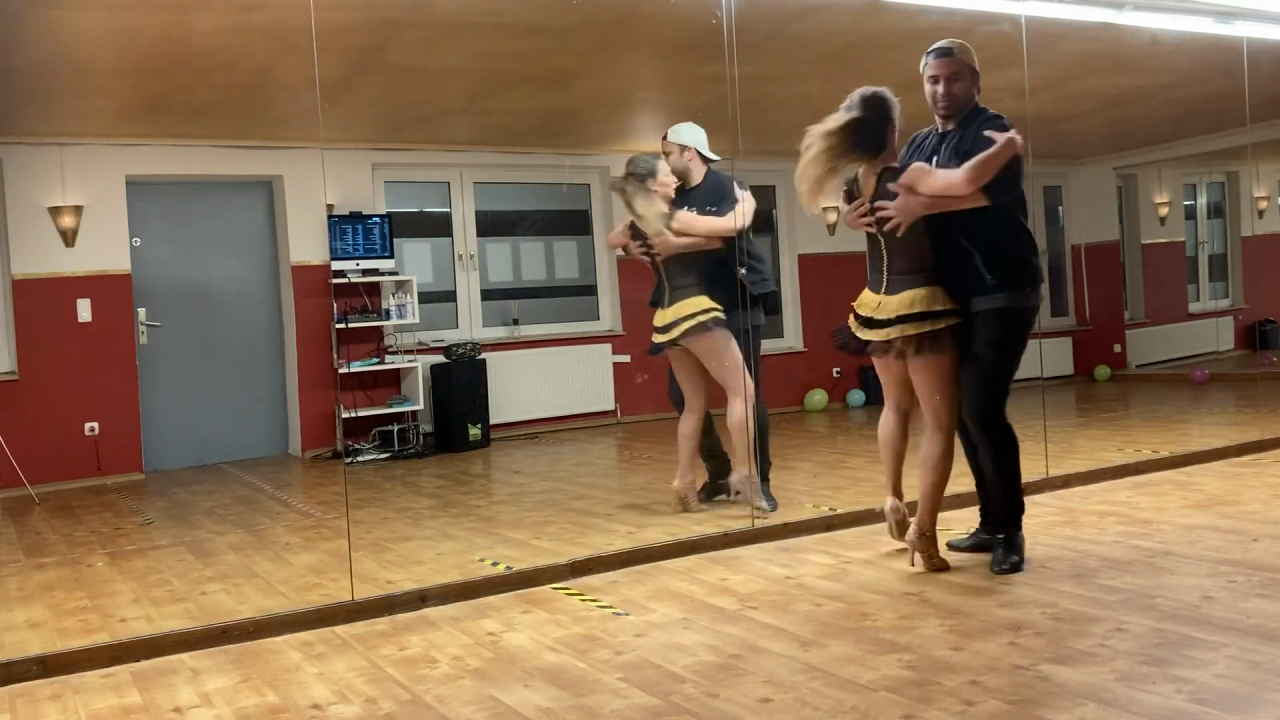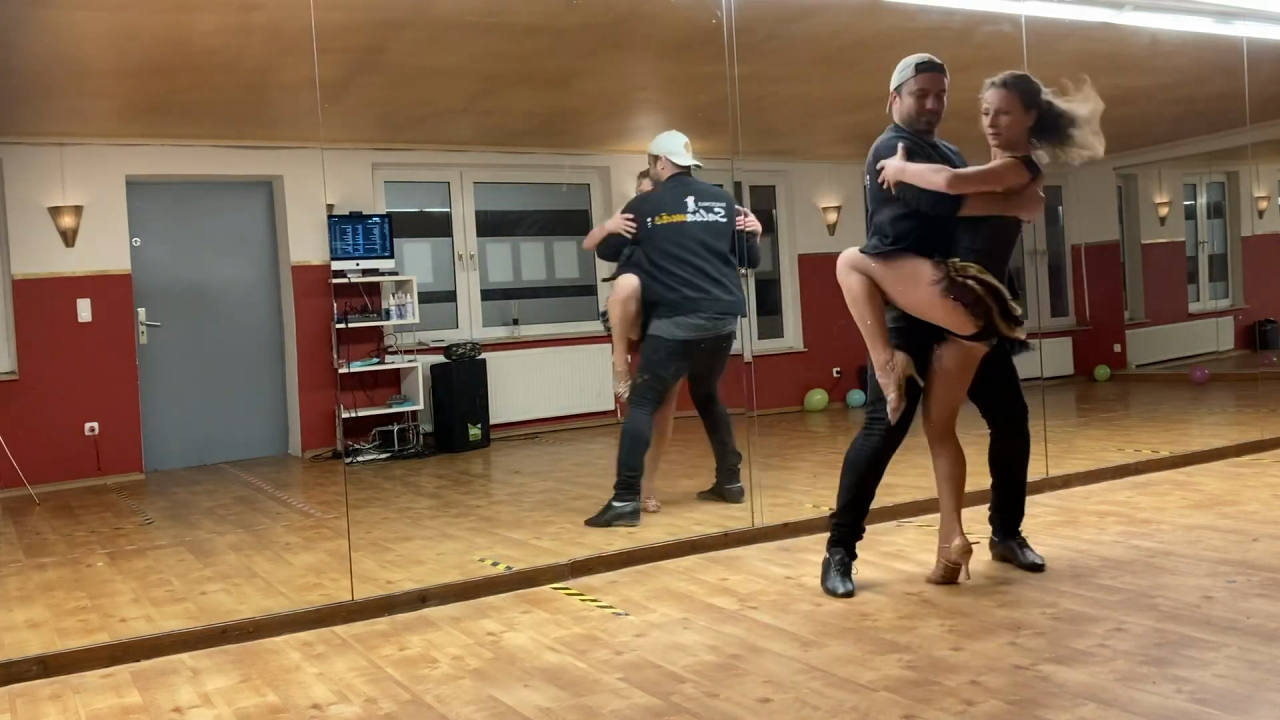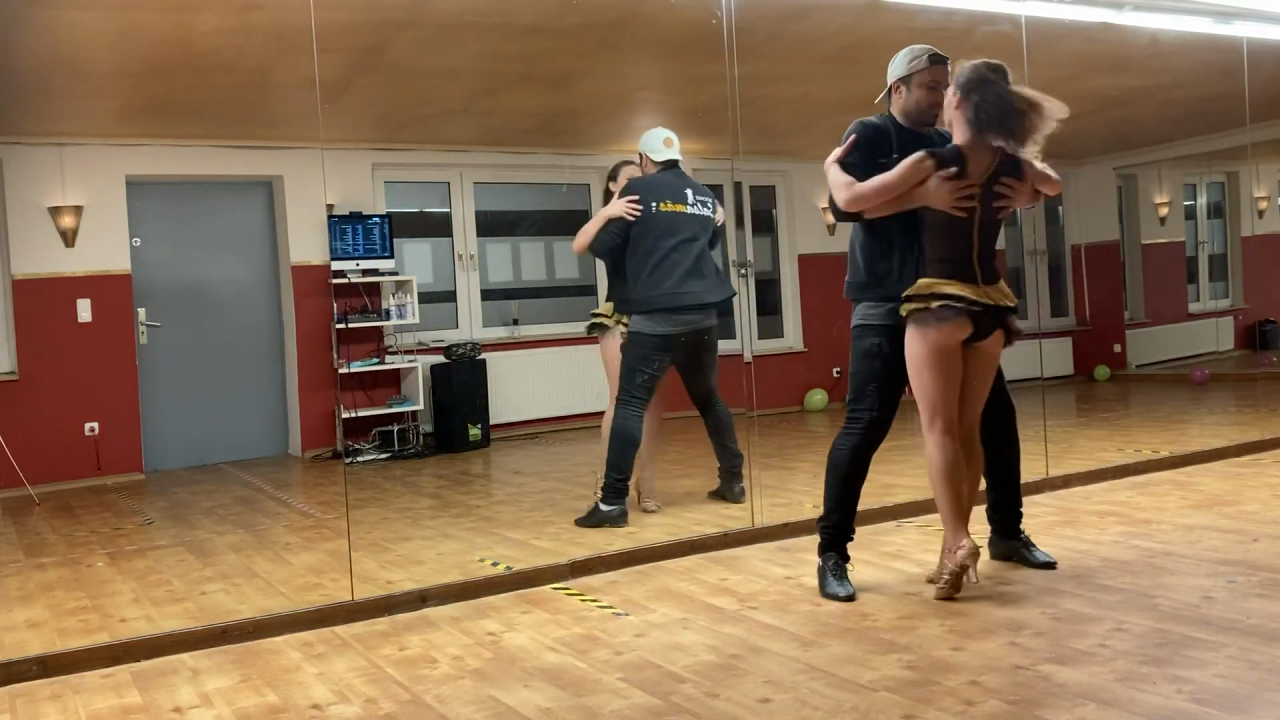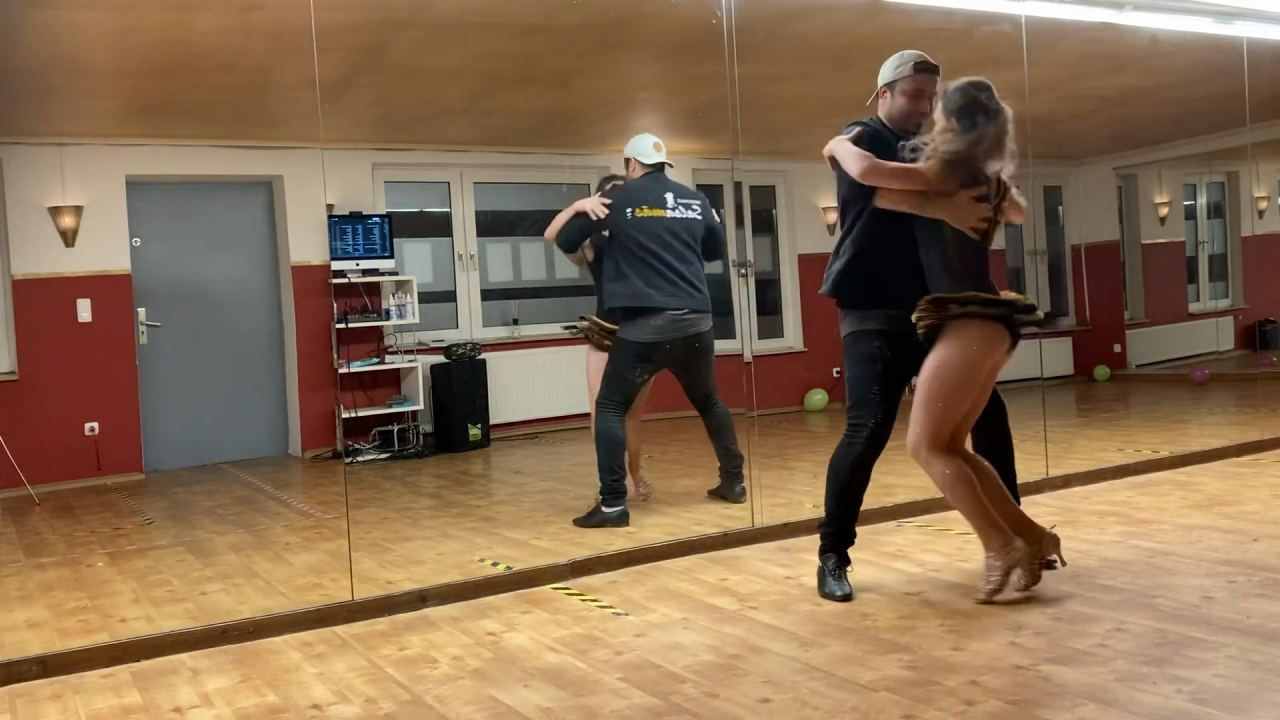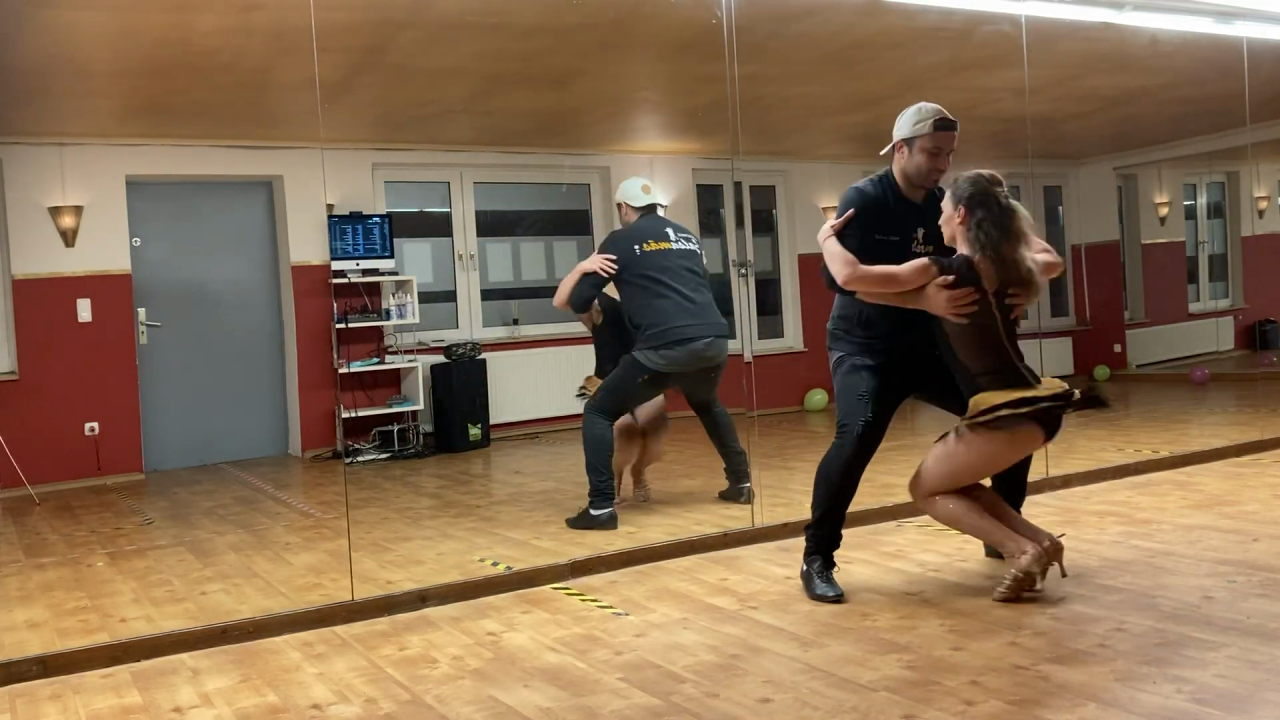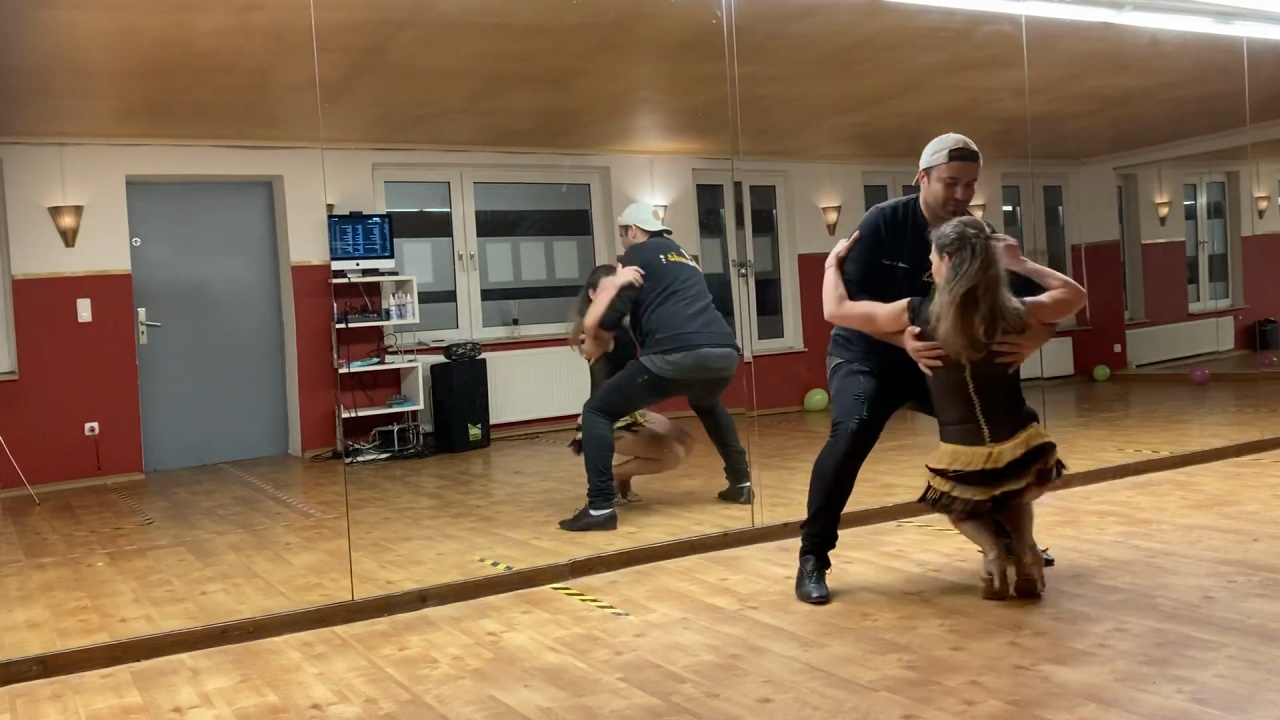
dt=0.4s
person 1, frame 1
left shoulder: (991, 130)
right shoulder: (921, 144)
left elbow: (1002, 183)
right elbow: (883, 193)
left wrist: (923, 204)
right wrist: (864, 210)
left hip: (1003, 296)
right hip: (954, 300)
left knee: (977, 410)
right knee: (964, 413)
left ankle: (1007, 532)
right ankle: (995, 520)
person 1, frame 2
left shoulder: (947, 151)
right shoulder: (893, 146)
left elbow: (963, 204)
right elbow: (939, 199)
left wrist: (1012, 202)
right wrist: (1013, 204)
right hip: (903, 314)
left knee: (1010, 415)
right knee: (883, 428)
left ankle: (1006, 532)
right ankle: (839, 550)
person 1, frame 3
left shoulder: (956, 145)
right shoulder: (870, 135)
left elbow: (1030, 183)
right elbow: (845, 200)
left wrist: (1021, 190)
right wrist: (925, 196)
right hip: (884, 309)
left knee: (996, 416)
right knee: (865, 426)
left ankle: (1007, 533)
right ankle: (831, 554)
person 1, frame 4
right shoulder: (861, 140)
left elbow: (985, 198)
right elbow: (862, 171)
left wrist: (989, 207)
right wrist: (948, 209)
right hip: (875, 317)
left knee: (989, 417)
right knee: (868, 429)
right ankle: (831, 556)
person 1, frame 5
right shoulder: (864, 201)
right elbow: (849, 275)
left wrist: (1019, 289)
right wrist: (923, 298)
left hip: (933, 350)
right hip: (865, 349)
right knee: (858, 434)
right ankle: (817, 557)
person 1, frame 6
right shoulder: (884, 223)
right elbow: (852, 301)
left wrist: (1032, 338)
right wrist: (906, 338)
left hip: (941, 363)
right hip: (864, 356)
right knee: (852, 433)
left ankle: (1008, 533)
right ankle: (812, 559)
person 2, frame 1
left shoulder: (855, 182)
right shoulder: (908, 175)
left elbow: (819, 203)
right elbow: (966, 183)
right wrist: (1004, 147)
left hip: (873, 308)
right hip: (919, 310)
left knee: (897, 406)
right knee: (942, 423)
left ankle: (894, 503)
right ankle: (924, 536)
person 2, frame 2
left shoulder: (1019, 166)
right shoulder: (1003, 169)
left elbow: (953, 184)
left wrist: (905, 170)
left hip: (967, 290)
right hip: (972, 309)
left knee: (854, 264)
right knee: (939, 425)
left ankle: (888, 364)
right ankle: (950, 539)
person 2, frame 3
left shoulder: (931, 161)
right shoulder: (1011, 164)
left elbow: (846, 198)
right elbow: (1052, 186)
left wrist: (834, 164)
left hip: (936, 303)
right hip: (989, 309)
left knee: (939, 431)
right knee: (965, 432)
left ankle: (958, 545)
right ankle: (959, 546)
person 2, frame 4
left shoulder: (947, 174)
right shoulder: (990, 181)
left elbow: (868, 172)
right elbow: (1017, 211)
left hip: (970, 323)
right hip: (956, 326)
left knee: (925, 443)
right knee: (943, 445)
left ankle: (1003, 545)
right ankle: (1026, 535)
person 2, frame 5
left shoulder: (941, 272)
right shoulder: (1012, 267)
right elbow: (1048, 259)
right wrist: (1015, 233)
left hip: (998, 413)
right hip: (1038, 404)
left knee: (924, 490)
right knee: (961, 489)
left ankle: (1027, 548)
right ankle: (1032, 542)
person 2, frame 6
left shoulder: (915, 317)
right shoulder: (1013, 314)
left elbow: (835, 309)
right elbow: (1076, 295)
left wrist: (835, 259)
right wrist: (1023, 264)
left hip: (966, 465)
right hip: (1027, 455)
left knee: (966, 510)
right knee: (1013, 494)
left ankle: (996, 550)
right ankle: (1024, 548)
person 3, frame 1
left shoulder: (727, 187)
right shoulder: (676, 199)
left elbow: (733, 226)
left wrist: (678, 233)
right wrist: (638, 243)
left hip: (738, 309)
left knee: (747, 397)
right knee: (682, 393)
left ankle: (763, 482)
right ankle: (719, 473)
person 3, frame 2
left shoulder: (643, 206)
right shoulder: (722, 200)
left elbow: (606, 251)
right elbow: (748, 258)
left wrist: (643, 249)
right wrist: (750, 230)
left hip: (675, 323)
right hip: (720, 321)
left knee: (640, 404)
right knee: (707, 399)
left ankle: (625, 498)
right ankle: (729, 480)
person 3, frame 3
left shoulder: (640, 189)
right shoulder: (704, 195)
left elbow: (603, 247)
left wrist: (600, 242)
left hip: (657, 317)
right hip: (702, 315)
left knee: (630, 404)
right knee: (708, 399)
left ankle: (612, 502)
right ankle: (733, 481)
person 3, frame 4
left shoulder: (617, 199)
right shoulder: (696, 200)
left elbow: (566, 241)
right elbow: (715, 251)
left wrist: (585, 213)
left hip: (646, 324)
right hip: (695, 320)
left knee: (610, 408)
right knee: (708, 401)
left ankle: (612, 504)
right ankle: (733, 481)
person 3, frame 5
left shoulder: (621, 240)
right shoulder: (686, 236)
left elbow: (577, 300)
left hip: (666, 349)
right hip: (714, 343)
left knee: (598, 412)
right knee: (707, 405)
left ankle: (601, 506)
right ankle: (740, 482)
person 3, frame 6
left shoulder: (639, 254)
right shoulder: (683, 259)
left elbow: (609, 318)
left wrist: (597, 324)
left hip: (675, 356)
right hip: (724, 356)
left knee: (597, 412)
right knee: (709, 407)
left ankle: (600, 508)
right ankle: (740, 483)
person 4, frame 1
left shoulder: (640, 226)
right shoulder: (674, 222)
left elbow: (615, 240)
left hip: (670, 322)
right hip: (694, 314)
left knee: (694, 404)
right knee: (741, 393)
left ankle: (683, 483)
right ankle: (743, 476)
person 4, frame 2
right shoulder: (634, 227)
right elbow: (589, 246)
right wrist: (608, 226)
right hip: (635, 319)
left knee: (666, 406)
right knee: (628, 284)
left ankle: (648, 483)
right ankle: (621, 363)
person 4, frame 3
right shoulder: (610, 220)
right elbow: (578, 246)
right wrist: (609, 212)
right hip: (618, 320)
left knee: (650, 402)
left ankle: (644, 482)
person 4, frame 4
right shoulder: (592, 242)
right elbow: (552, 234)
right wrist: (577, 207)
right hip: (604, 335)
left knee: (627, 415)
left ankle: (636, 472)
right ankle: (626, 468)
person 4, frame 5
right shoulder: (597, 304)
right elbow: (560, 302)
left knee: (653, 442)
right knee: (623, 444)
left ankle: (638, 476)
right ankle: (613, 477)
person 4, frame 6
left shoulder: (617, 325)
right shoulder: (598, 333)
left hip: (627, 413)
left knee: (684, 441)
right knee: (674, 455)
left ankle: (620, 474)
right ankle: (616, 474)
